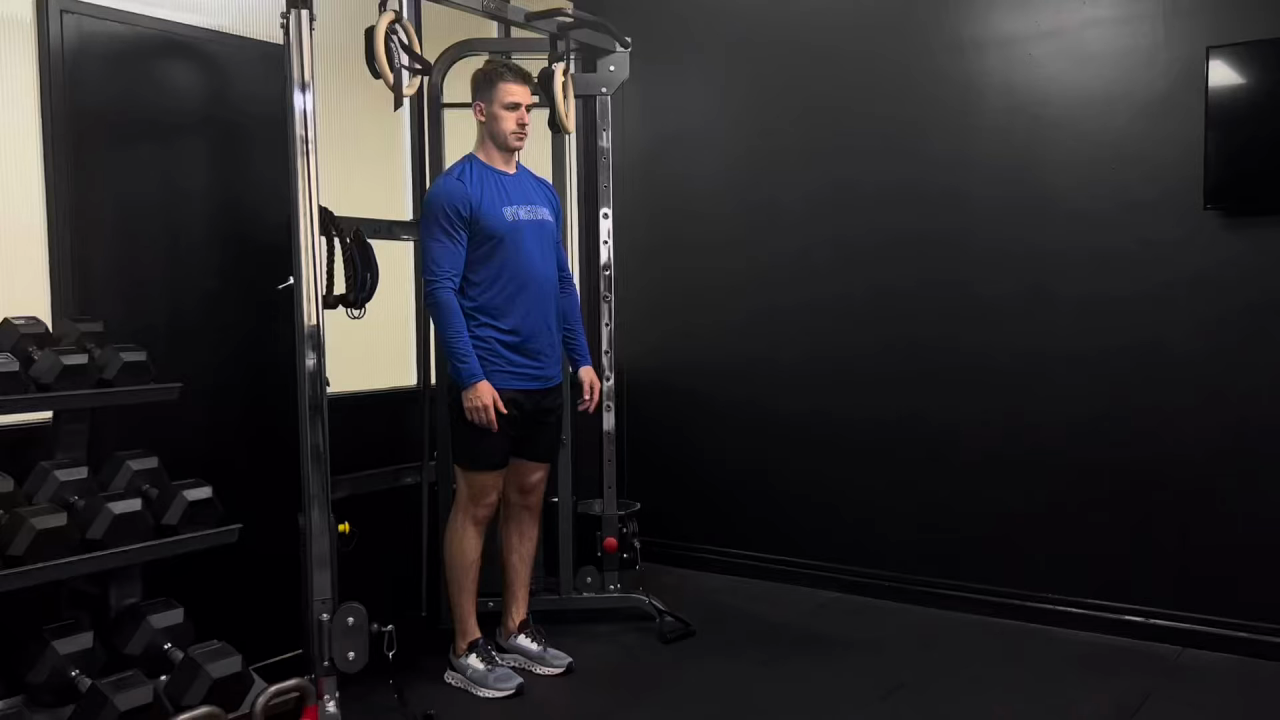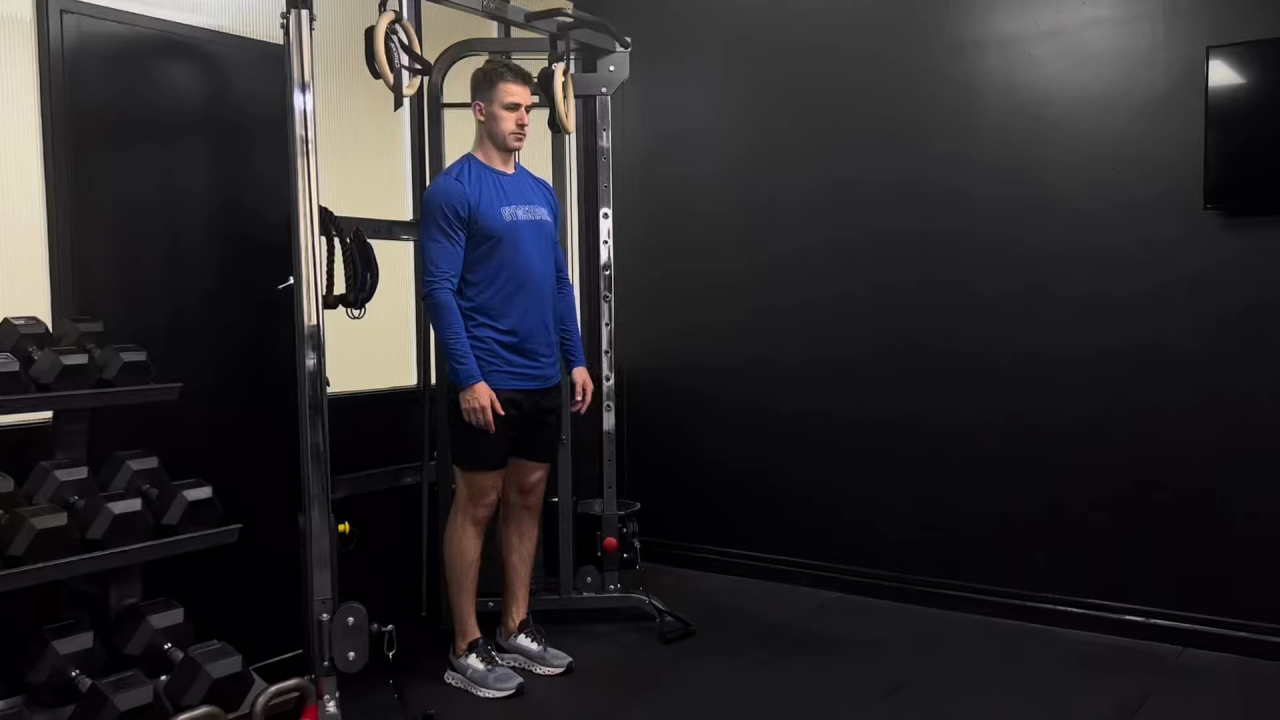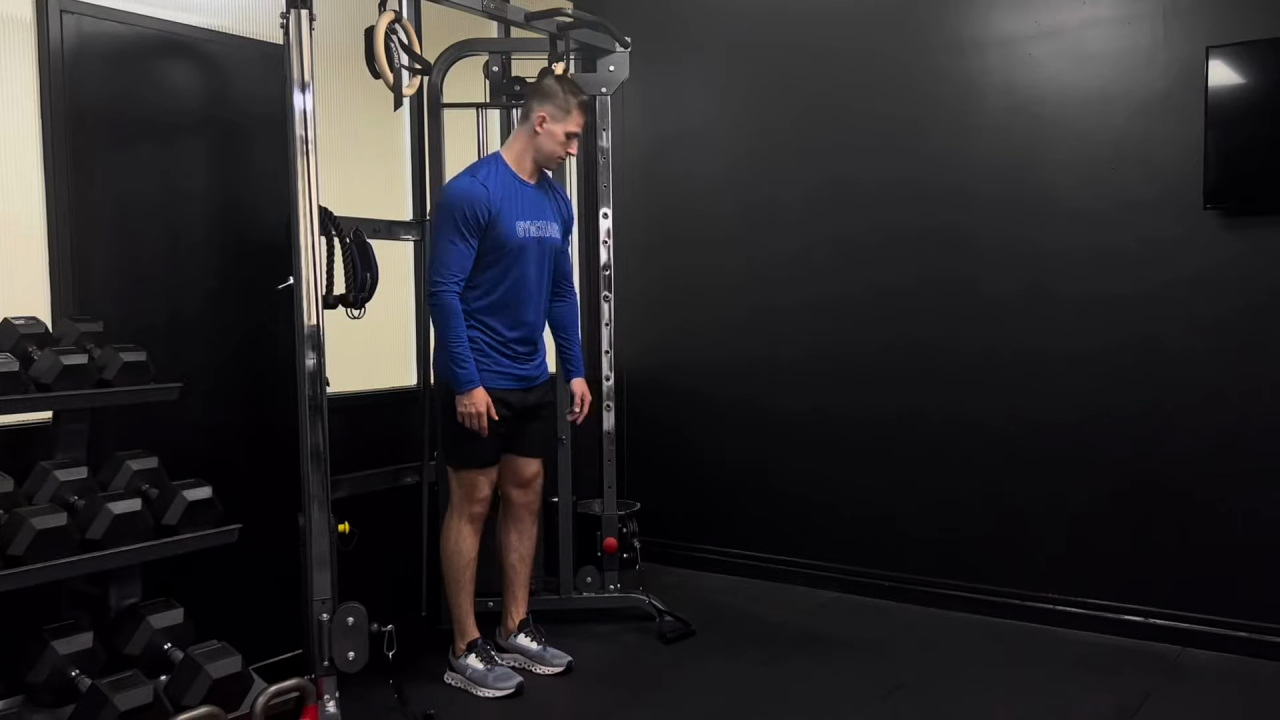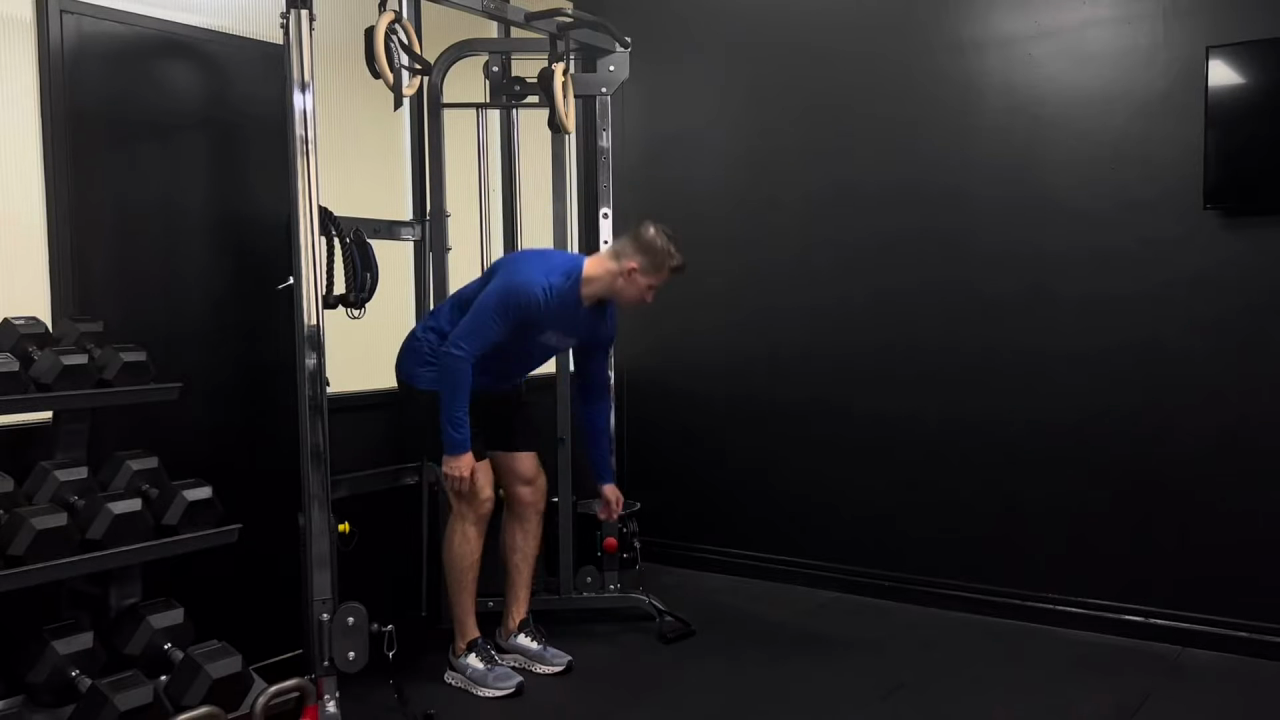
dt=0.4s
person 1, frame 1
left shoulder: (543, 193)
right shoulder: (455, 191)
left elbow: (562, 283)
right elbow: (441, 291)
left wrist: (582, 359)
right wrist: (470, 377)
left hip: (543, 380)
right hip: (489, 382)
left knee: (528, 499)
right knee: (477, 505)
left ankle: (516, 632)
right ankle: (466, 650)
person 1, frame 2
left shoulder: (541, 193)
right shoulder: (453, 191)
right elbow: (439, 291)
left wrist: (576, 360)
right wrist: (469, 379)
left hip: (543, 381)
right hip: (489, 383)
left knee: (528, 499)
right knee: (477, 505)
left ankle: (516, 631)
right ankle: (466, 649)
person 1, frame 3
left shoulder: (556, 201)
right shoulder: (472, 192)
left elbow: (562, 292)
right elbow: (444, 293)
left wrist: (574, 370)
right wrist: (466, 382)
left hip: (530, 379)
right hip: (473, 383)
left knee: (525, 497)
right knee: (472, 504)
left ankle: (515, 632)
right ankle: (464, 649)
person 1, frame 4
left shoulder: (598, 314)
right shoulder: (532, 284)
left elbow: (593, 396)
right elbow: (455, 353)
left wrist: (605, 477)
right wrist: (455, 448)
left hip: (494, 384)
right hip: (435, 376)
left knee: (529, 489)
right knee: (476, 497)
left ankle: (515, 631)
right ankle: (465, 649)
